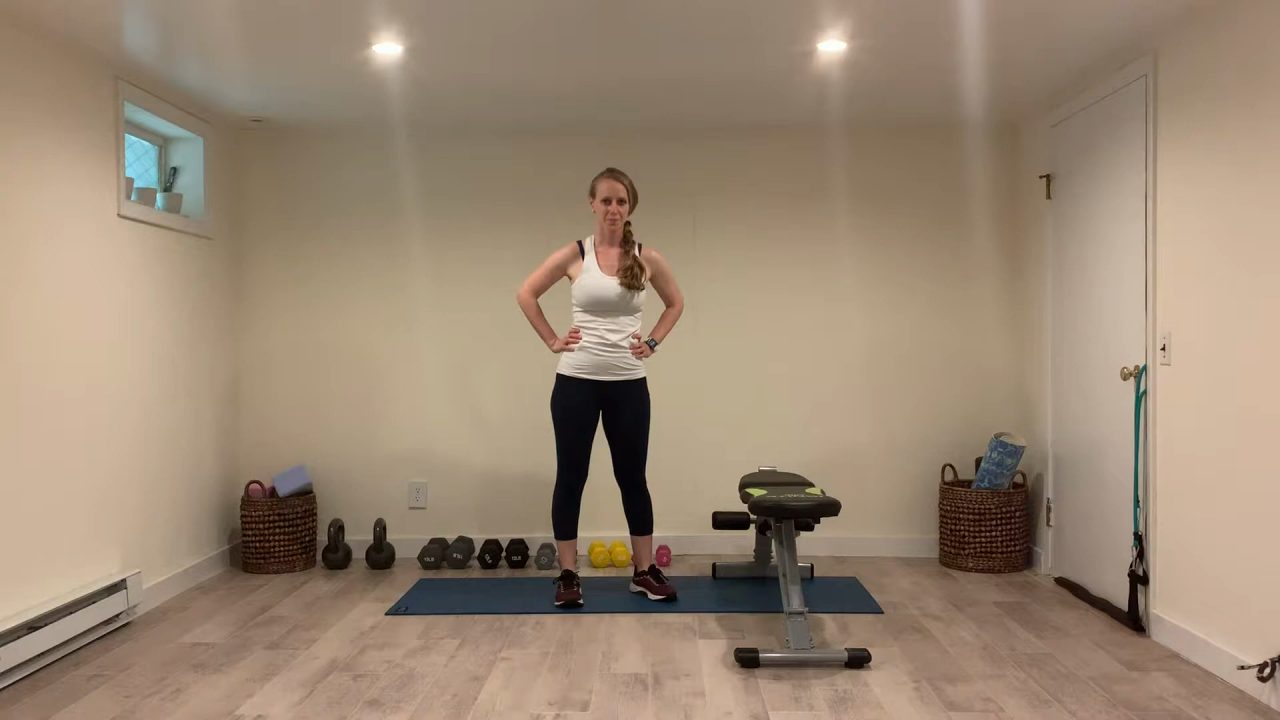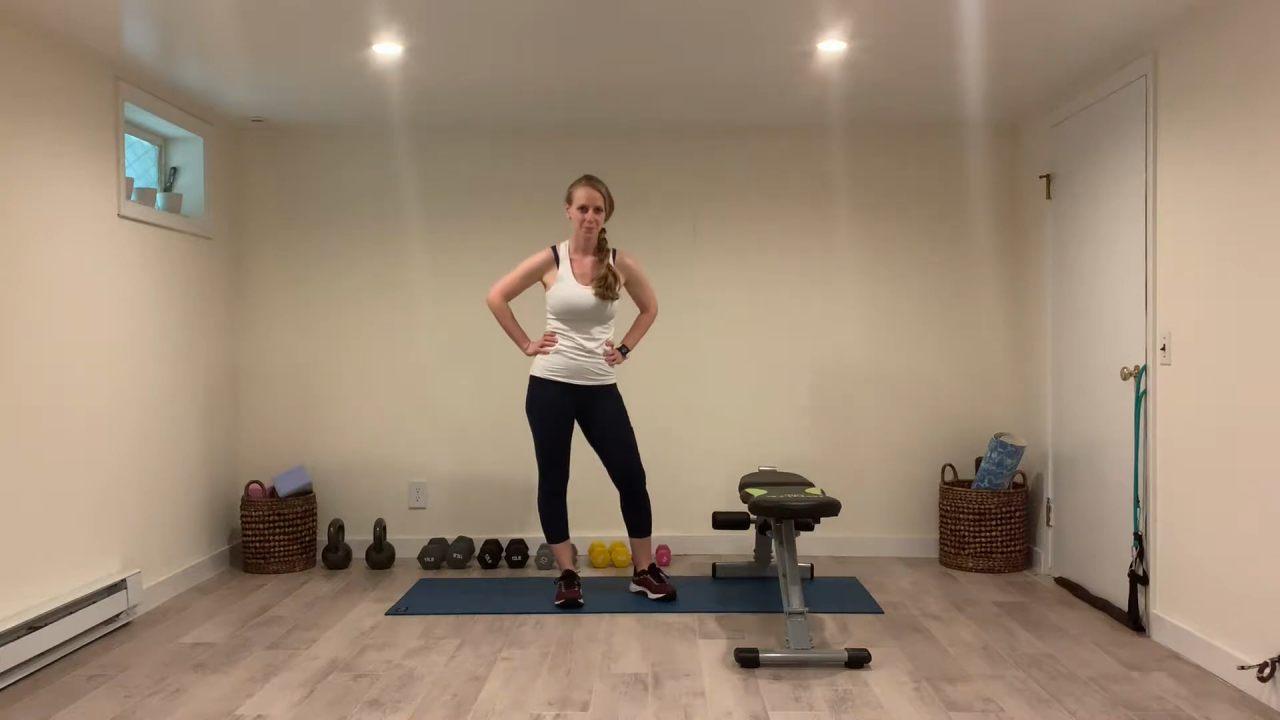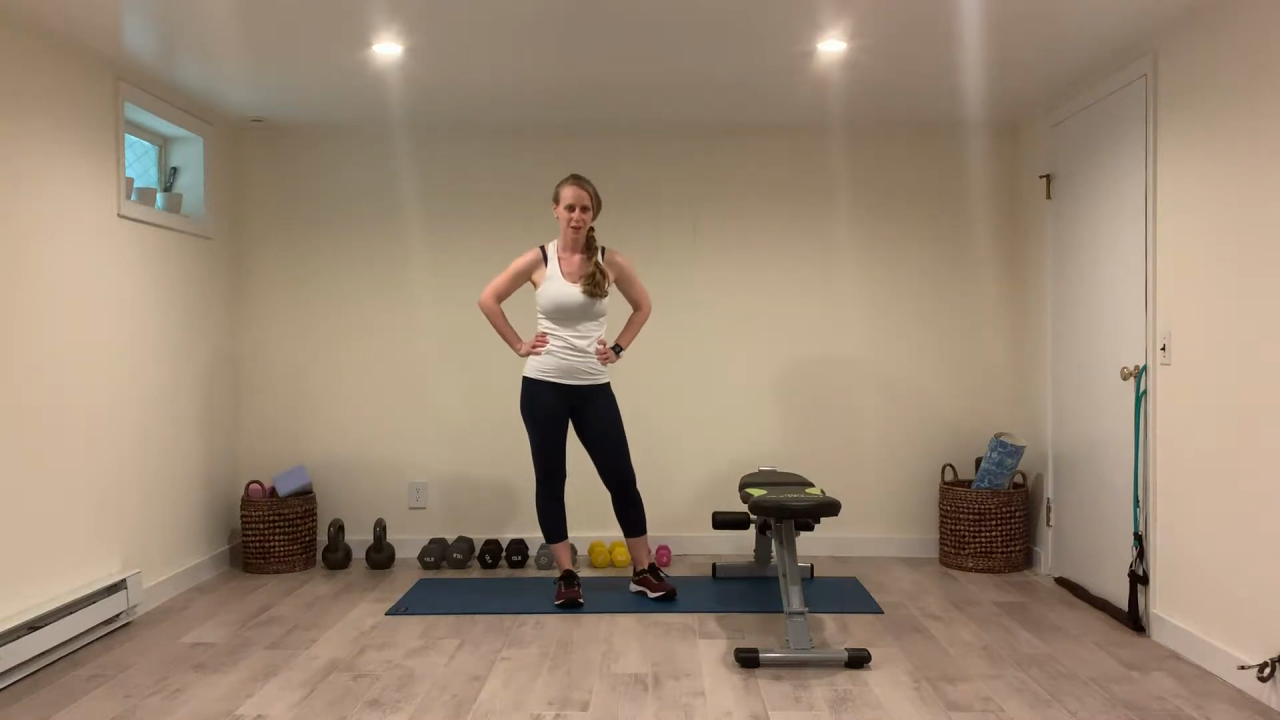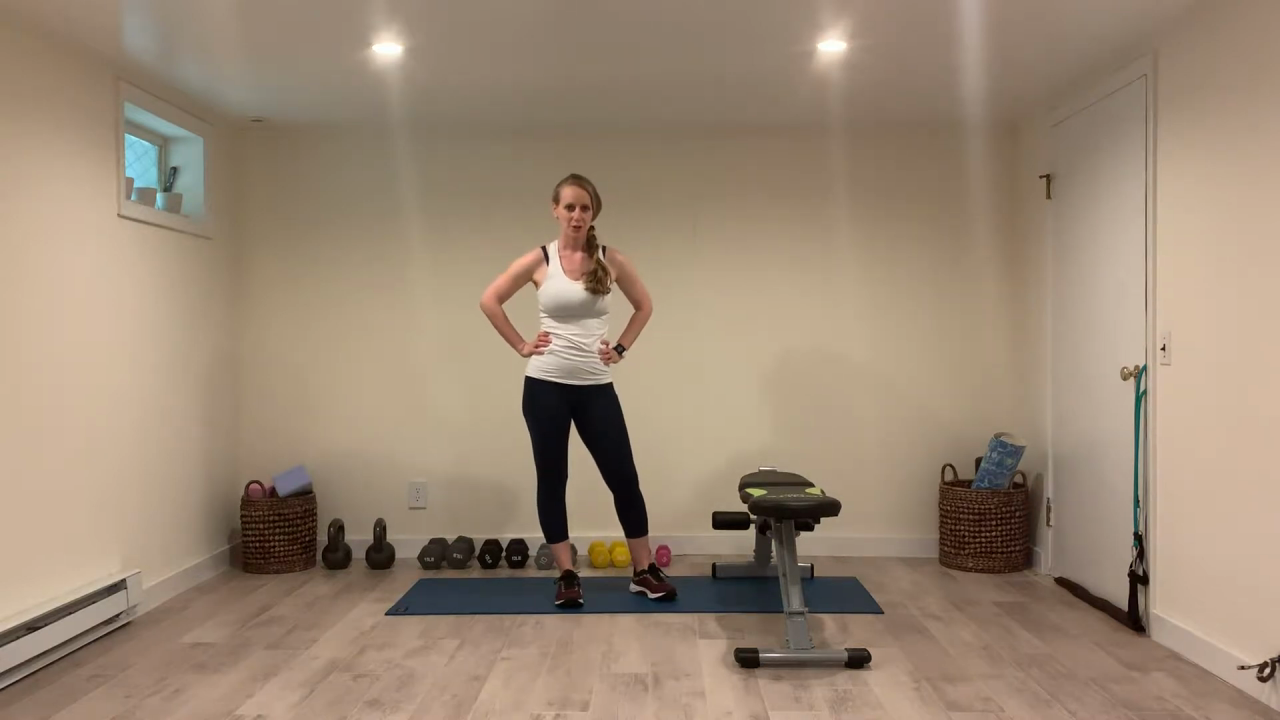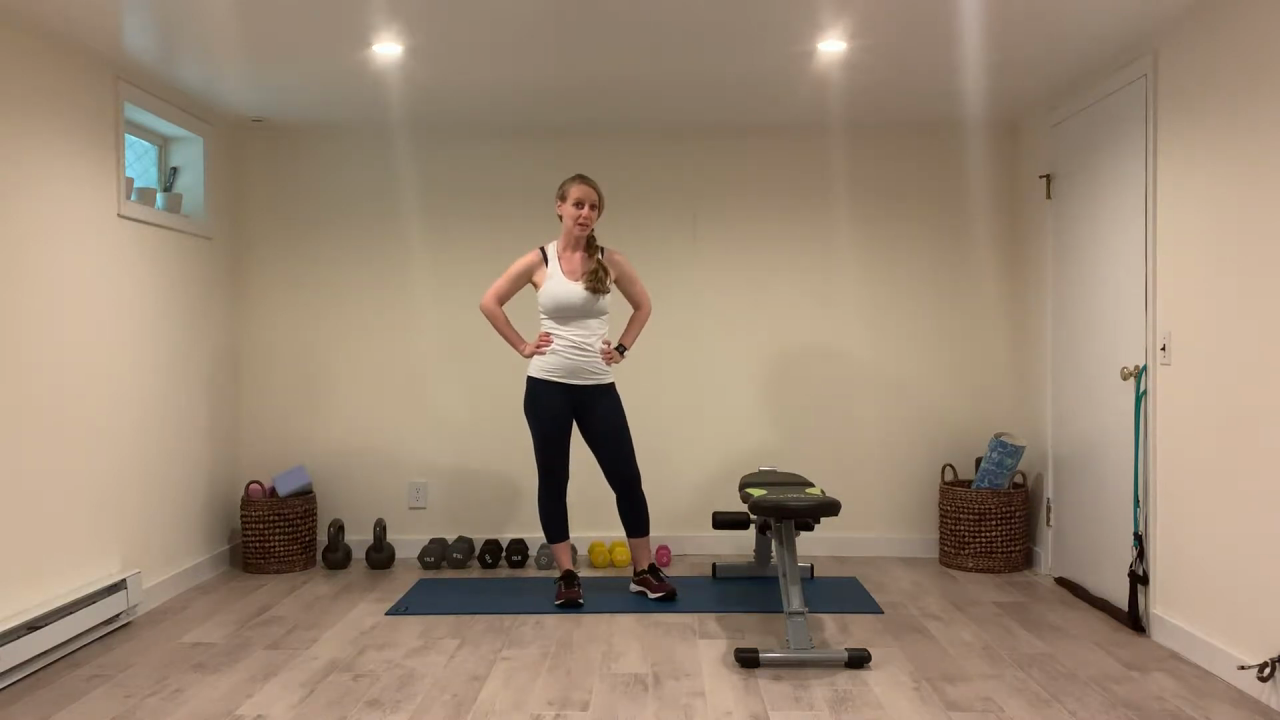
dt=0.7s
person 1, frame 1
left shoulder: (647, 258)
right shoulder: (573, 255)
left elbow: (675, 302)
right elbow: (526, 294)
left wrist: (653, 343)
right wrist: (552, 340)
left hip: (628, 384)
right hip: (576, 381)
left knee: (632, 477)
right knee: (570, 477)
left ankle: (644, 571)
right ankle: (567, 575)
person 1, frame 2
left shoulder: (621, 265)
right shoulder: (548, 261)
left elbow: (649, 308)
right elbow: (496, 298)
left wrist: (625, 349)
right wrist: (526, 344)
left hip: (600, 389)
right hip: (550, 385)
left knee: (631, 477)
right knee: (553, 480)
left ankle: (644, 571)
right ankle: (567, 576)
person 1, frame 3
left shoulder: (610, 262)
right shoulder: (537, 260)
left elbow: (642, 305)
right elbow: (488, 299)
left wrist: (618, 348)
right wrist: (518, 345)
left hip: (593, 388)
right hip: (543, 386)
left knee: (621, 478)
right knee: (550, 480)
left ankle: (644, 571)
right ankle: (566, 576)
person 1, frame 4
left shoulder: (611, 260)
right shoulder: (538, 260)
left elbow: (644, 306)
right elbow: (490, 301)
left wrist: (621, 349)
right wrist: (521, 346)
left hip: (596, 388)
right hip: (546, 385)
left knee: (624, 478)
right knee: (552, 480)
left ankle: (644, 571)
right ankle: (566, 576)
person 1, frame 5
left shoulder: (611, 261)
right shoulder: (538, 261)
left elbow: (643, 305)
right elbow: (490, 303)
left wrist: (622, 349)
right wrist: (522, 347)
left hip: (597, 388)
right hip: (547, 386)
left knee: (626, 478)
right knee: (553, 481)
left ankle: (644, 572)
right ankle: (566, 576)
